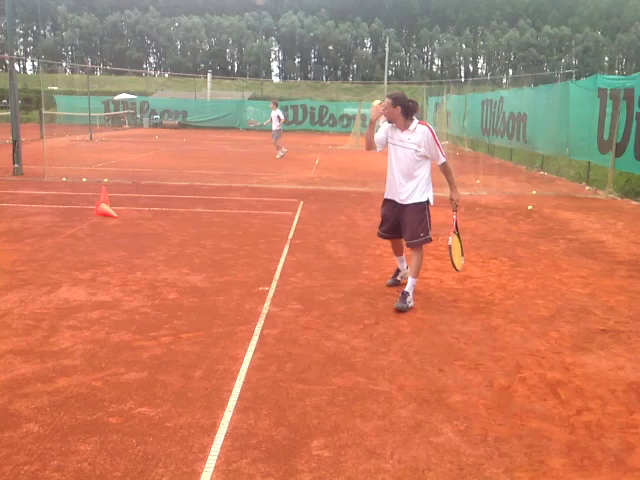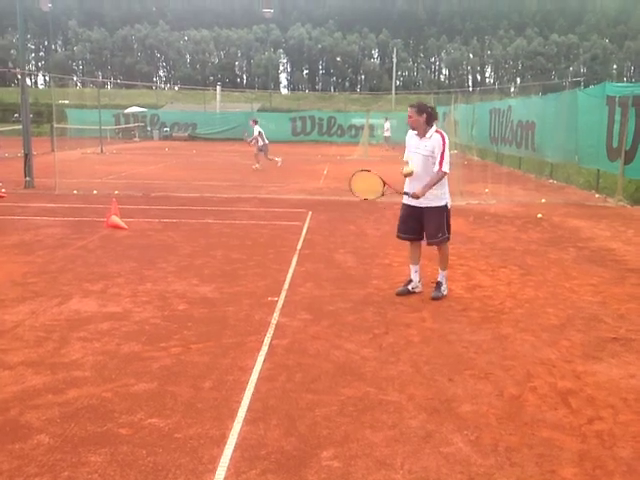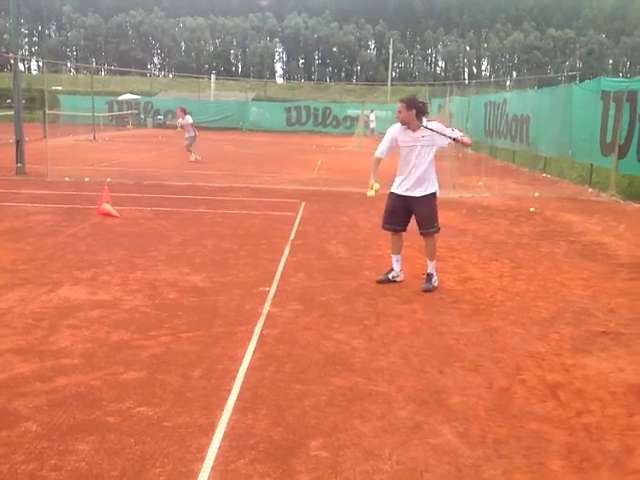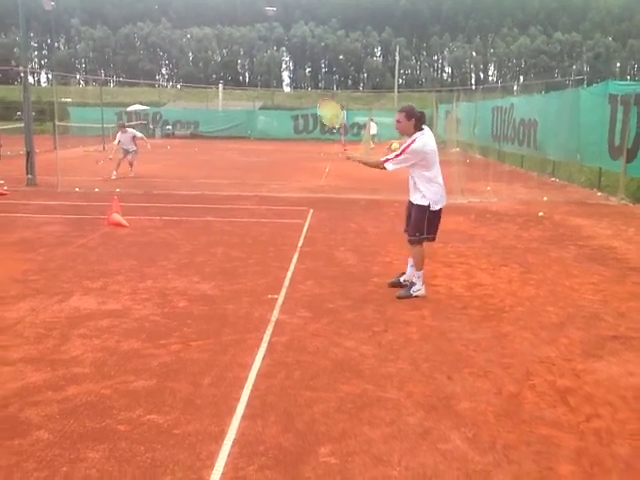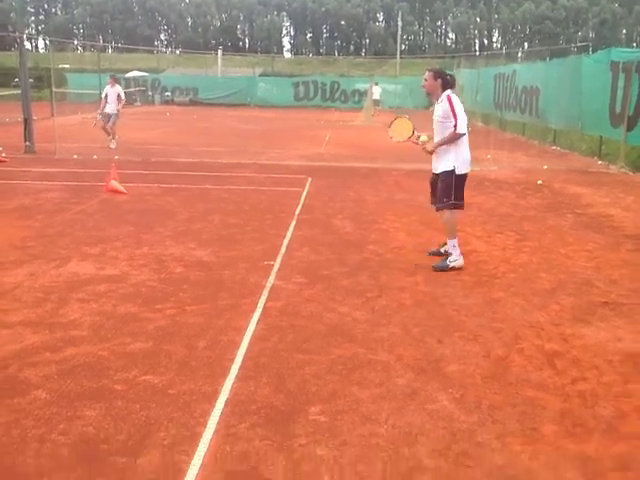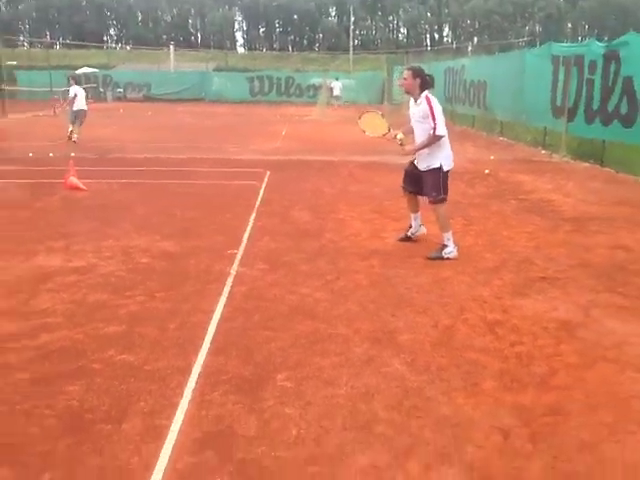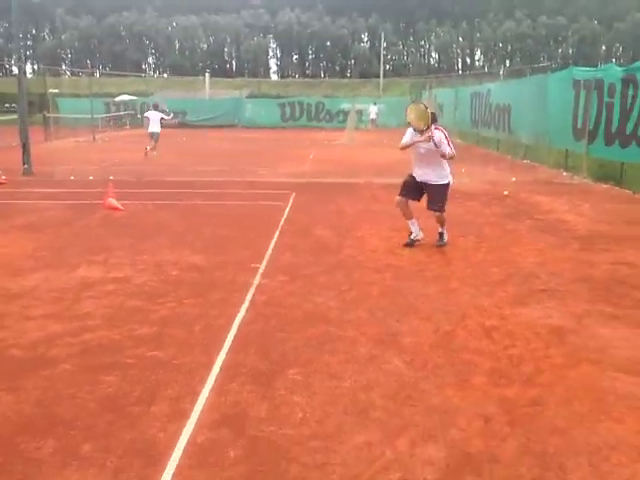
dt=0.7s
person 1, frame 1
left shoulder: (424, 131)
right shoulder: (388, 128)
left elbow: (441, 161)
right elbow: (369, 146)
left wrist: (453, 189)
right wrist: (372, 121)
left hip: (416, 197)
right hip: (393, 194)
left knee: (415, 244)
right knee: (392, 236)
left ankle: (408, 293)
right ankle: (402, 270)
person 1, frame 2
left shoulder: (439, 138)
right shoulder: (410, 136)
left elbow: (442, 171)
left wrist: (424, 189)
right wrist: (406, 169)
left hip: (435, 200)
right hip: (411, 198)
left knee: (440, 241)
right knee: (413, 240)
left ankle: (442, 282)
right ankle: (415, 281)
person 1, frame 3
left shoulder: (434, 128)
right shoulder: (395, 130)
left elbow: (457, 135)
right elbow: (379, 154)
left wrist: (464, 140)
right wrist: (373, 177)
left hip: (425, 190)
right hip: (400, 189)
left knee: (428, 232)
right knee: (395, 230)
left ankle: (432, 274)
right ankle: (396, 271)
person 1, frame 4
left shoulder: (415, 145)
right shoulder: (424, 131)
left elbow: (384, 164)
left wrist: (358, 159)
right wrist: (398, 147)
left hip: (427, 199)
right hip: (419, 196)
left knee: (415, 240)
right knee: (413, 237)
left ankle: (418, 285)
right ankle: (409, 275)
person 1, frame 5
left shoulder: (450, 100)
right shoulder: (439, 102)
left elbow: (460, 130)
left wrist: (435, 145)
right wrist: (429, 142)
left hip: (452, 164)
right hip: (442, 163)
left knee: (446, 207)
right knee: (440, 205)
left ankle: (454, 255)
right ankle: (451, 246)
person 1, frame 6
left shoulder: (430, 102)
right shoulder: (413, 102)
left elbow: (439, 133)
left wrist: (414, 148)
right wrist: (400, 133)
left hip: (436, 161)
right hip: (421, 159)
left knee: (436, 202)
right knee: (409, 190)
left ankle: (449, 247)
right ankle: (416, 228)
person 1, frame 7
left shoulder: (440, 134)
right shoulder: (412, 131)
left elbow: (452, 154)
right elbow: (402, 146)
left wrist: (446, 155)
right wrist: (419, 139)
left hip: (439, 178)
right hip: (418, 175)
left knee: (437, 212)
right knee: (400, 200)
left ankle: (442, 232)
right ankle: (416, 233)
